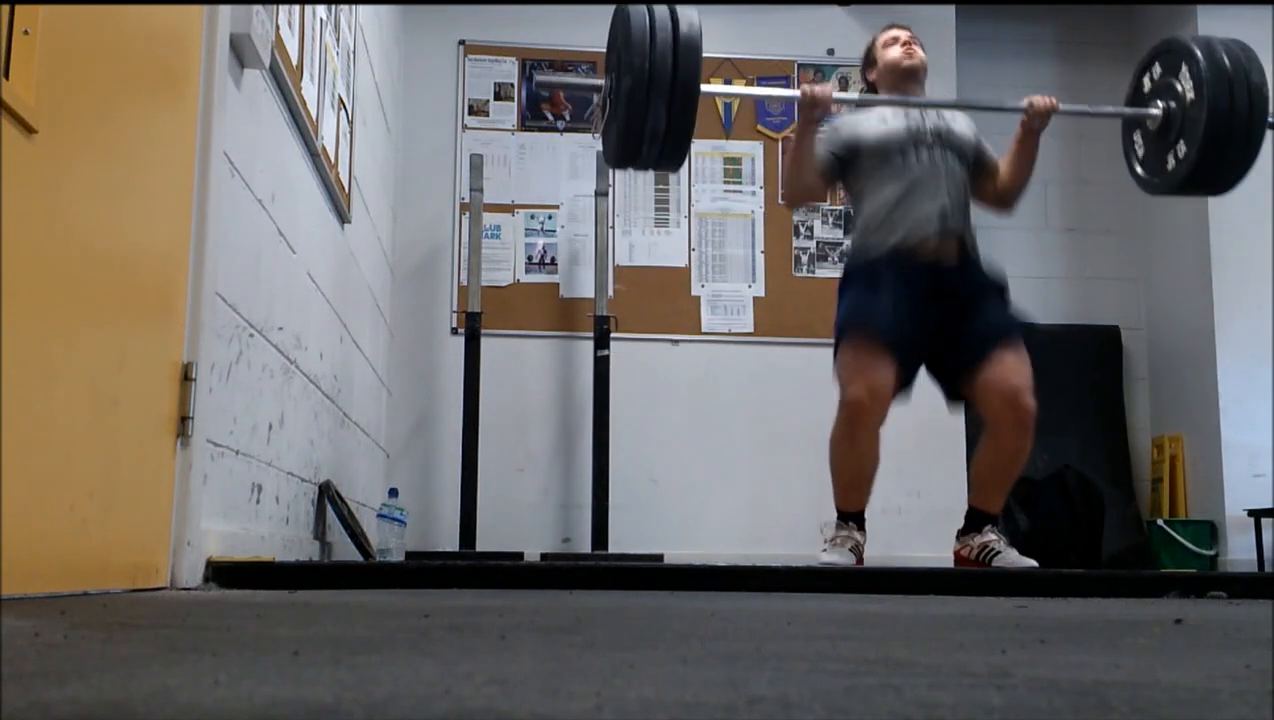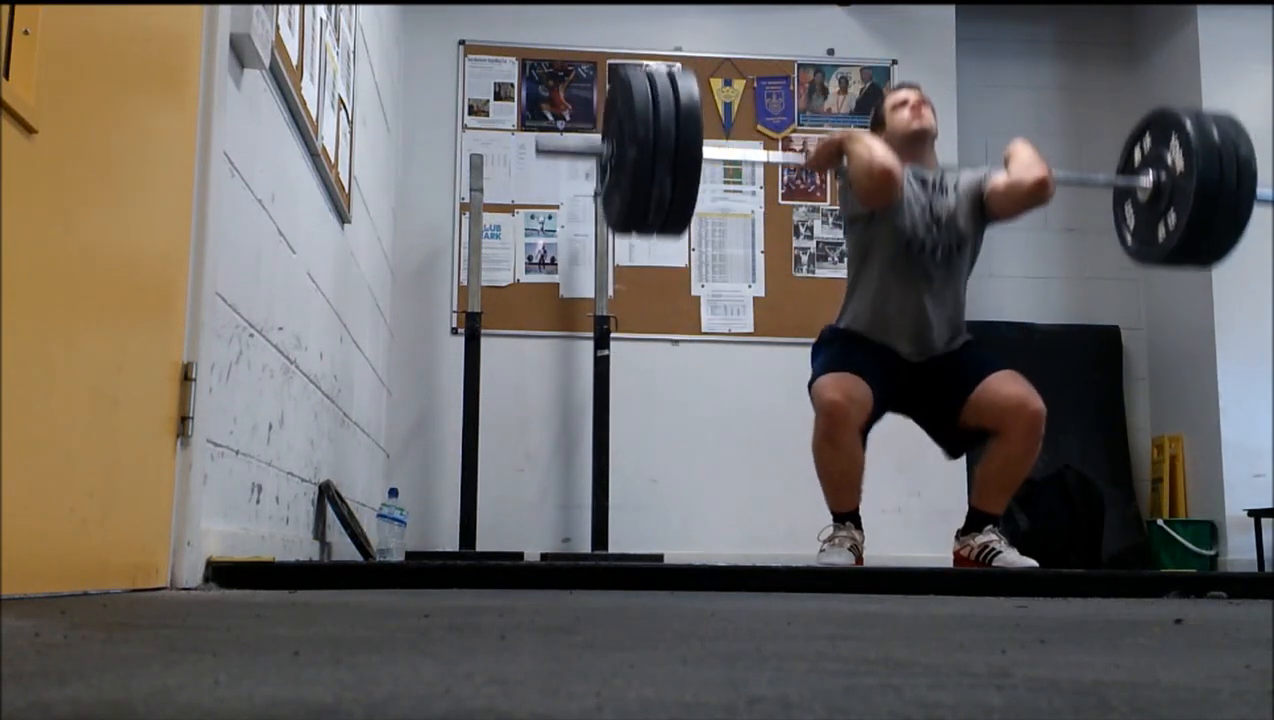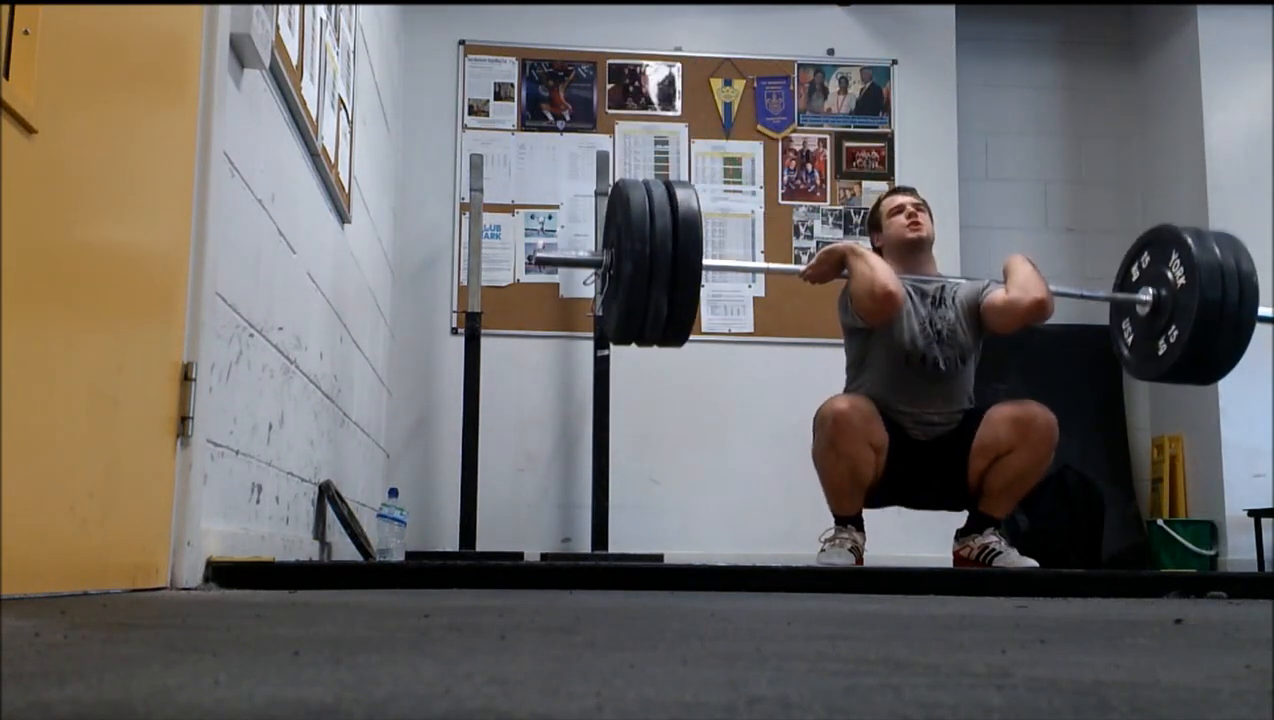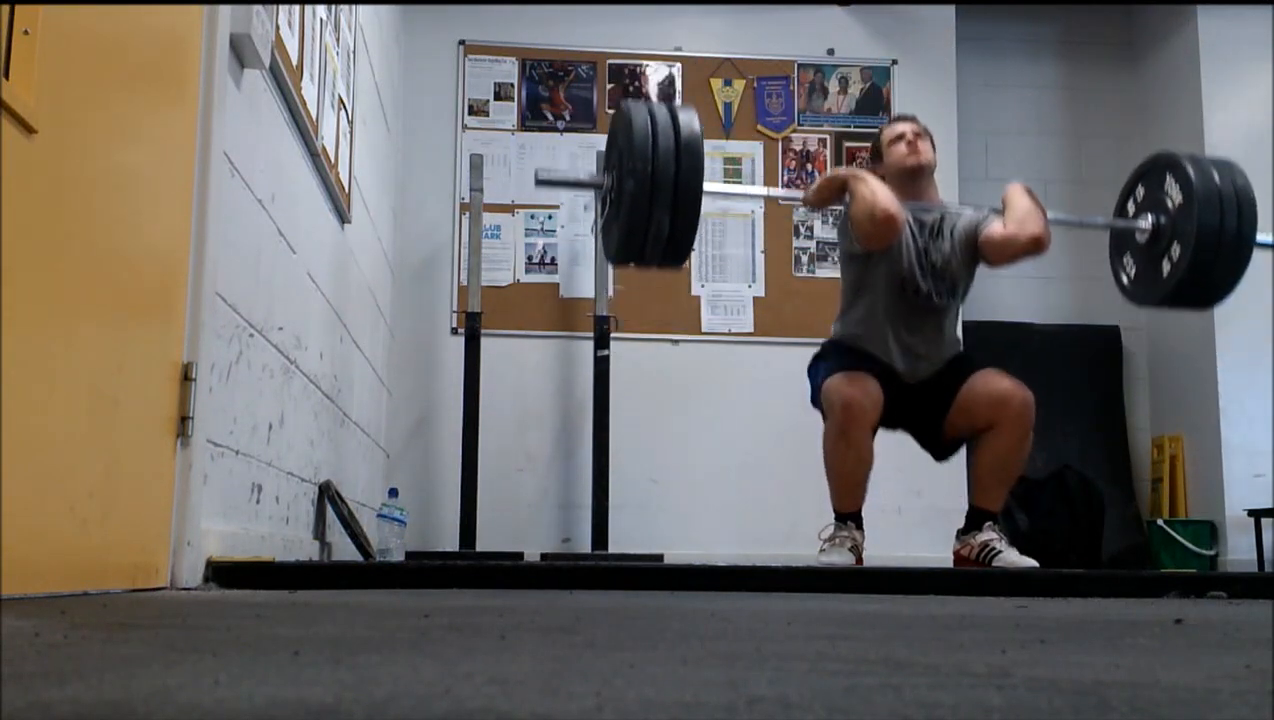
dt=0.4s
person 1, frame 1
left shoulder: (958, 123)
right shoulder: (856, 124)
left elbow: (1001, 194)
right elbow: (799, 193)
left wrist: (1030, 129)
right wrist: (809, 119)
left hip: (961, 275)
right hip: (886, 271)
left knee: (1015, 406)
right knee: (862, 399)
left ankle: (980, 535)
right ankle: (847, 533)
person 1, frame 2
left shoulder: (970, 188)
right shoulder: (868, 185)
left elbow: (1036, 183)
right elbow: (883, 170)
left wrist: (1019, 149)
right wrist: (849, 141)
left hip: (945, 351)
right hip: (867, 342)
left knee: (1025, 410)
right knee: (837, 403)
left ankle: (977, 534)
right ankle: (844, 532)
person 1, frame 3
left shoulder: (968, 297)
right shoulder: (866, 290)
left elbow: (1034, 304)
right elbow: (885, 294)
left wrist: (1017, 264)
right wrist: (850, 253)
left hip: (948, 443)
right hip: (877, 438)
left knee: (1037, 426)
right knee: (839, 415)
left ankle: (977, 538)
right ankle: (846, 535)
person 1, frame 4
left shoulder: (965, 227)
right shoulder: (867, 215)
left elbow: (1030, 238)
right elbow: (886, 218)
left wrist: (1016, 193)
right wrist: (850, 178)
left hip: (935, 371)
right hip: (861, 362)
left knee: (1014, 403)
right knee: (852, 402)
left ankle: (978, 534)
right ankle: (846, 532)
